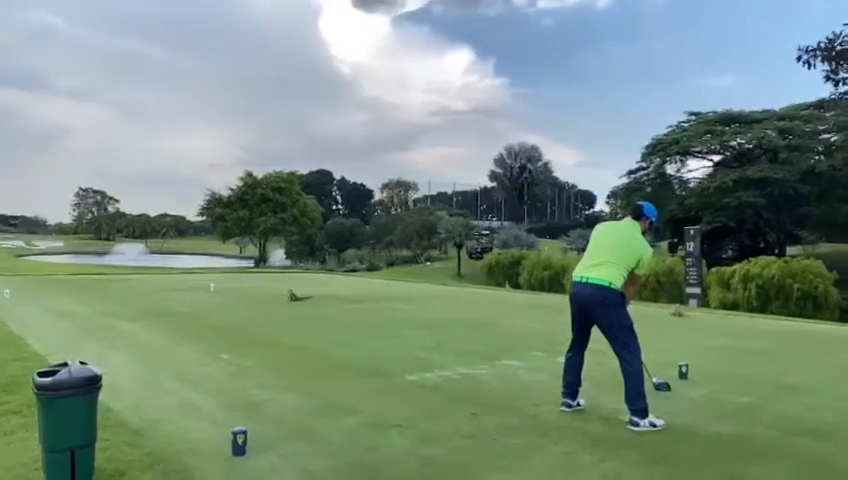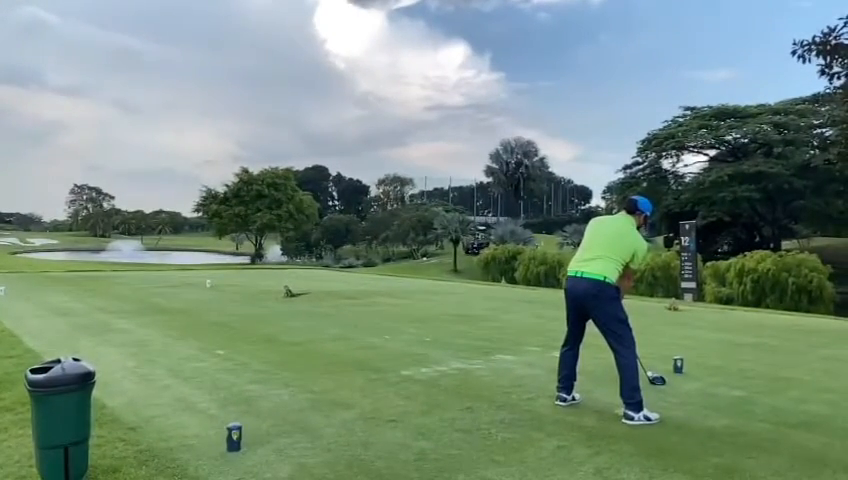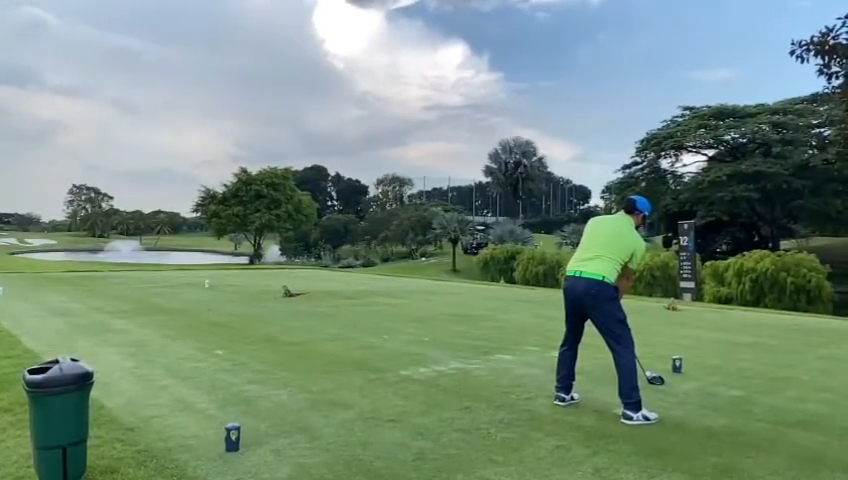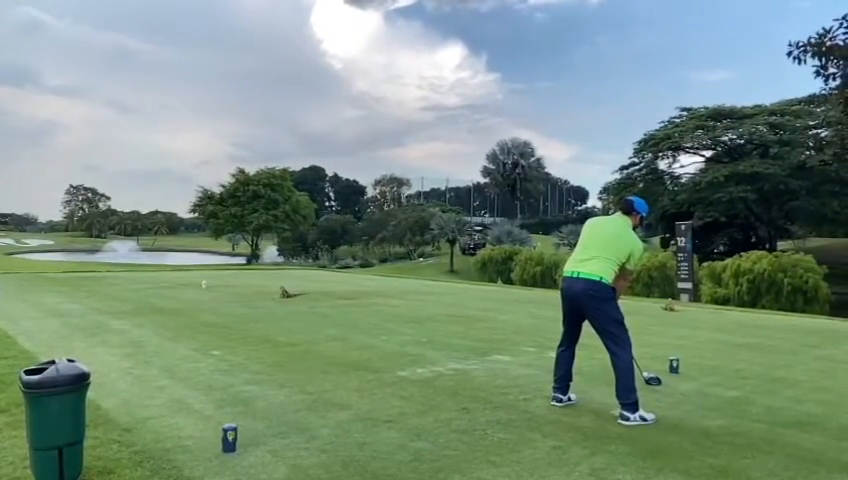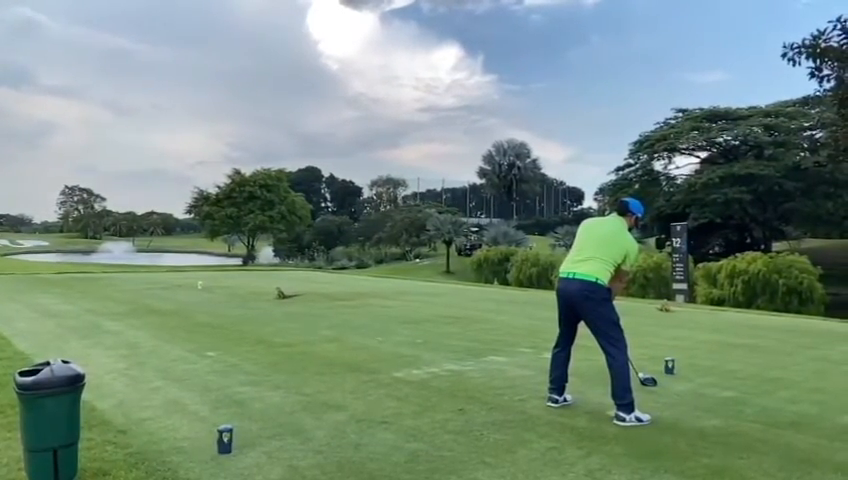
dt=1s
person 1, frame 1
left shoulder: (602, 227)
right shoulder: (643, 247)
right elbow: (632, 284)
right wrist: (621, 306)
left hip: (578, 286)
right hip: (604, 293)
left knee: (577, 344)
right knee: (630, 353)
left ankle: (569, 398)
right ankle: (639, 416)
person 1, frame 2
left shoulder: (597, 221)
right shoulder: (639, 241)
right elbow: (626, 278)
right wrist: (616, 299)
left hip: (573, 281)
right hip: (599, 287)
left knee: (572, 339)
right knee: (625, 346)
left ankle: (564, 392)
right ankle: (633, 409)
person 1, frame 3
left shoulder: (596, 221)
right shoulder: (637, 241)
right elbow: (626, 278)
right wrist: (615, 299)
left hip: (571, 280)
right hip: (598, 287)
left knee: (571, 338)
right knee: (623, 346)
left ankle: (563, 392)
right ankle: (632, 409)
person 1, frame 4
left shoulder: (593, 222)
right shoulder: (634, 242)
right elbow: (624, 279)
right wrist: (612, 300)
left hip: (569, 281)
right hip: (595, 287)
left knee: (568, 339)
right knee: (621, 347)
left ankle: (560, 392)
right ankle: (629, 410)
person 1, frame 5
left shoulder: (588, 223)
right shoulder: (630, 242)
right elbow: (620, 280)
right wrist: (606, 300)
left hip: (564, 282)
right hip: (591, 288)
left knee: (564, 340)
right knee: (616, 348)
left ankle: (556, 393)
right ankle: (625, 411)
